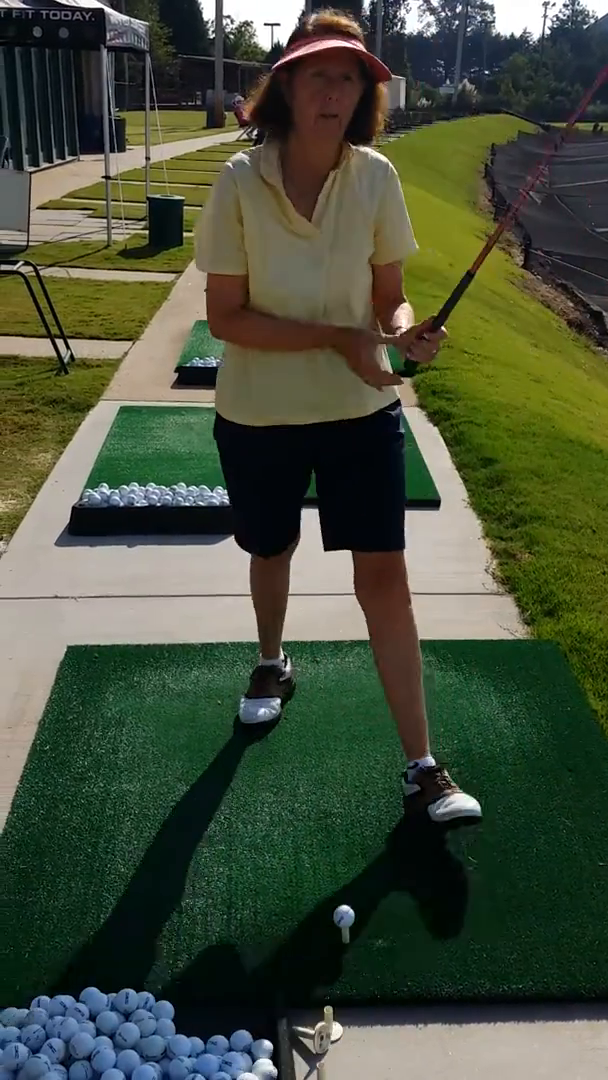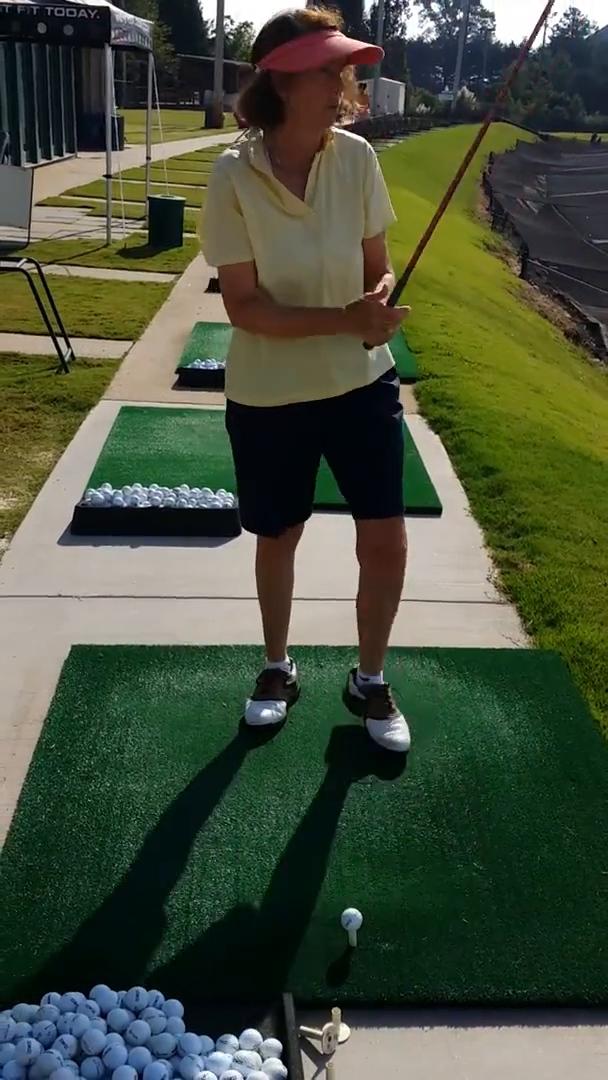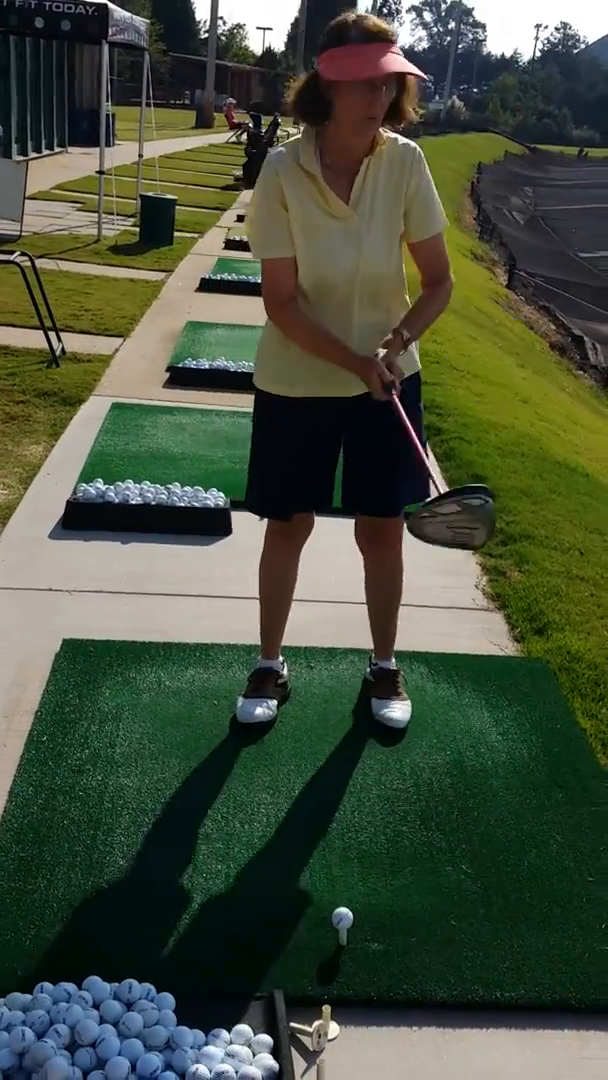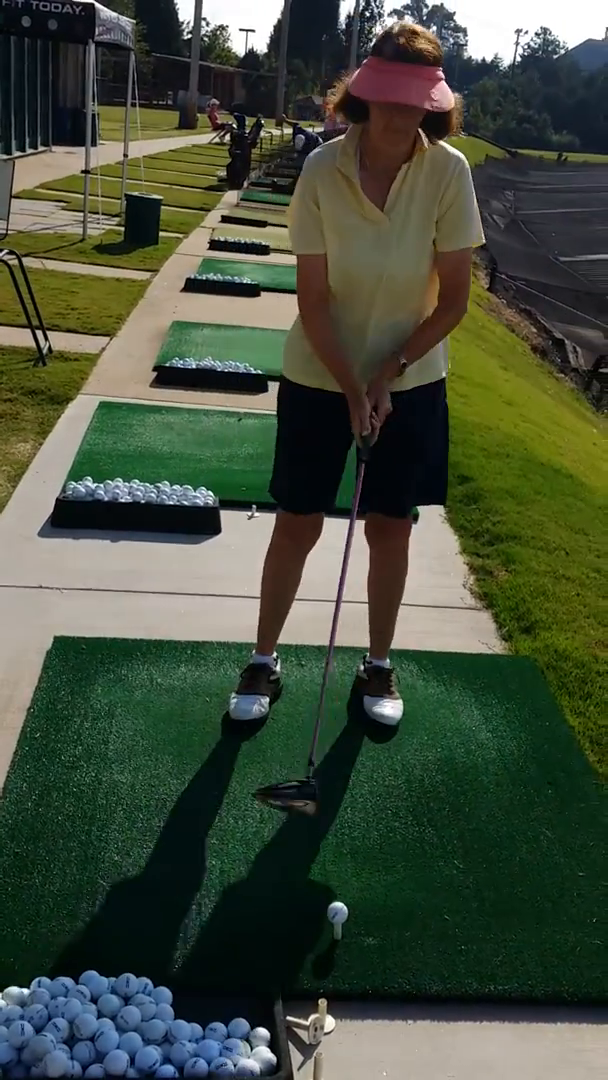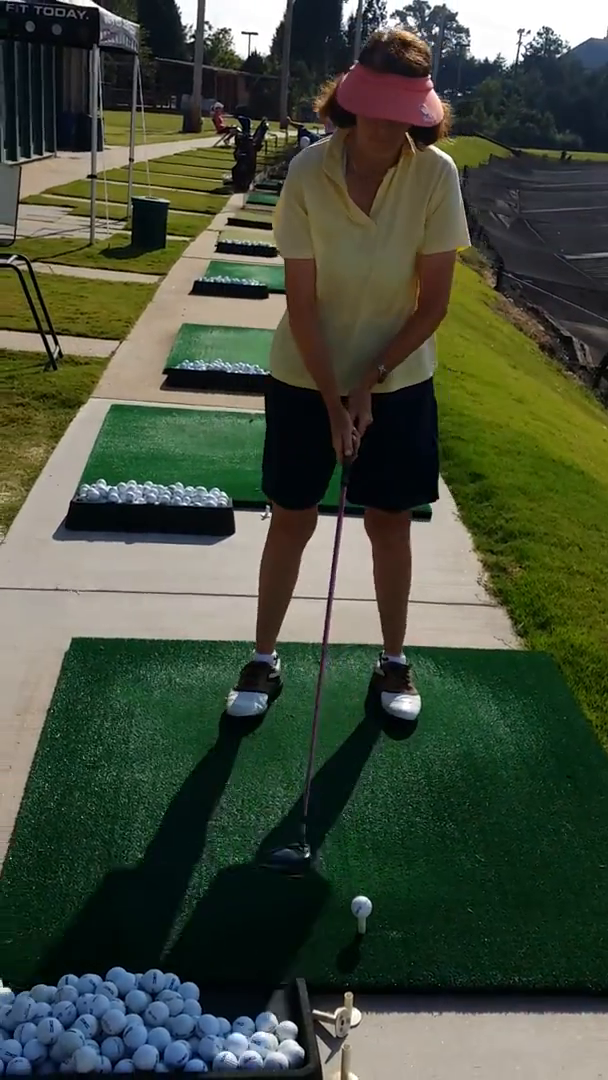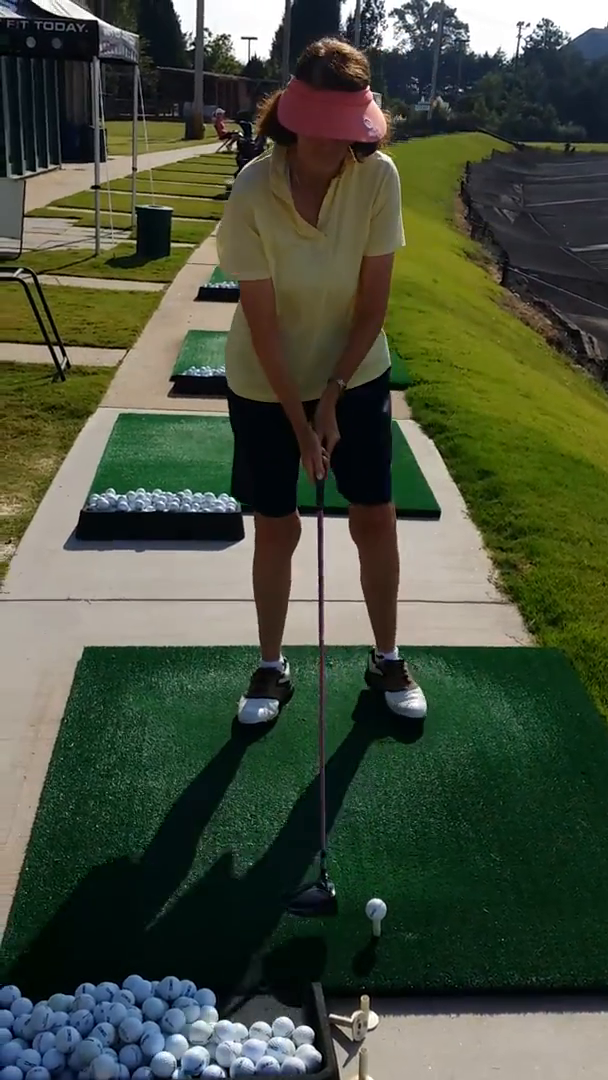
dt=0.4s
person 1, frame 1
left shoulder: (376, 177)
right shoulder: (239, 181)
left elbow: (389, 295)
right elbow: (226, 318)
left wrist: (404, 330)
right wrist: (332, 337)
left hip: (360, 408)
right hip: (258, 415)
left knee: (383, 577)
right knee: (270, 552)
left ankle: (422, 767)
right ankle: (272, 664)
person 1, frame 2
left shoulder: (357, 156)
right shoulder: (233, 175)
left elbow: (378, 269)
right elbow: (244, 307)
left wrist: (380, 303)
right wrist: (343, 319)
left hip: (361, 382)
right hip: (269, 396)
left knee: (385, 540)
right knee: (277, 536)
left ankle: (370, 680)
right ankle: (277, 667)
person 1, frame 3
left shoulder: (407, 162)
right shoulder: (283, 170)
left elbow: (438, 280)
right elbow: (282, 303)
left wrist: (396, 344)
right wrist: (357, 363)
left hip: (388, 384)
right hip: (296, 386)
left knee: (382, 533)
right knee: (288, 528)
left ankle: (383, 666)
right ankle: (269, 665)
person 1, frame 4
left shoulder: (449, 171)
right shoulder: (322, 169)
left elbow: (454, 299)
right elbow: (312, 300)
left wrist: (389, 373)
right wrist: (352, 389)
left hip: (410, 383)
right hip: (318, 380)
left knee: (390, 529)
right knee: (297, 525)
left ankle: (377, 665)
right ankle: (263, 660)
person 1, frame 5
left shoulder: (436, 173)
right shoulder: (307, 171)
left elbow: (434, 301)
right elbow: (301, 303)
left wrist: (370, 382)
right wrist: (333, 402)
left hip: (397, 382)
right hip: (304, 378)
left knee: (390, 524)
right knee: (292, 521)
left ankle: (393, 661)
right ankle: (263, 658)
person 1, frame 6
left shoulder: (378, 177)
right shoulder: (252, 190)
left elbow: (373, 303)
right elbow: (262, 323)
left wrist: (331, 395)
right wrist: (298, 422)
left hip: (355, 376)
right hip: (267, 387)
left knee: (375, 520)
right knee: (275, 529)
left ankle: (386, 658)
right ankle: (271, 666)
